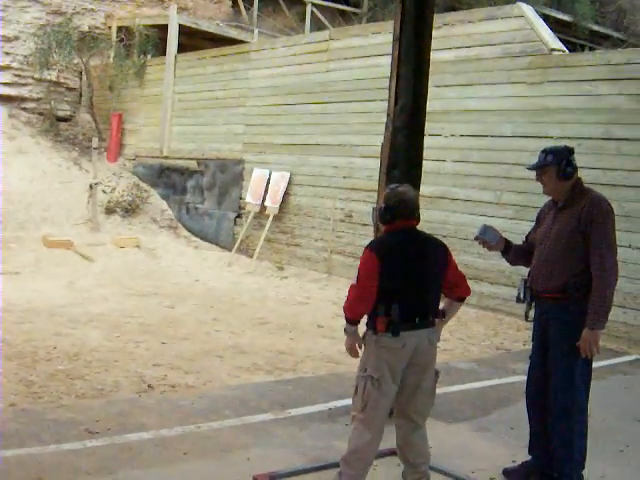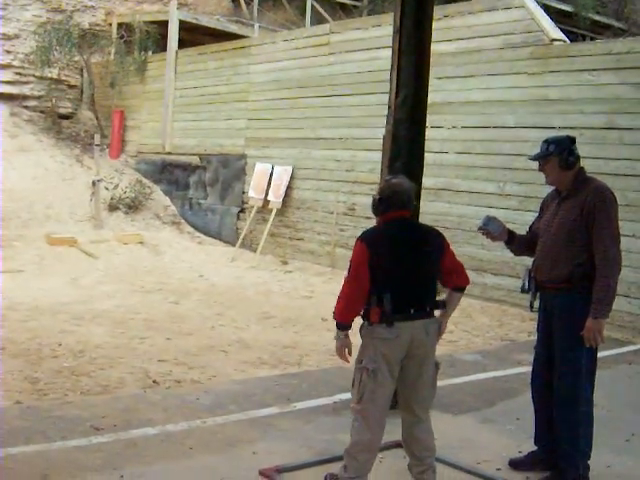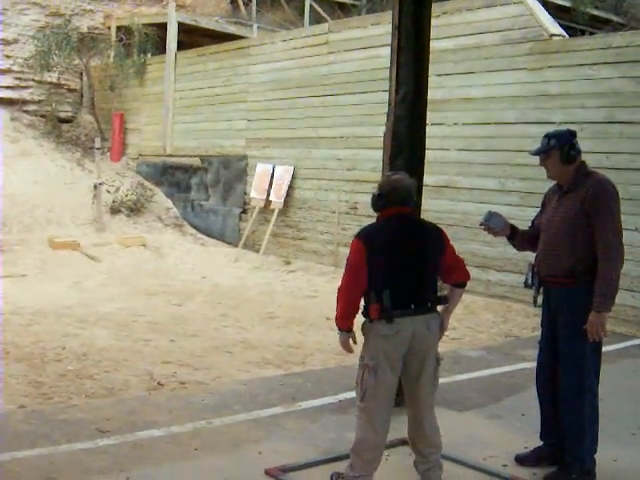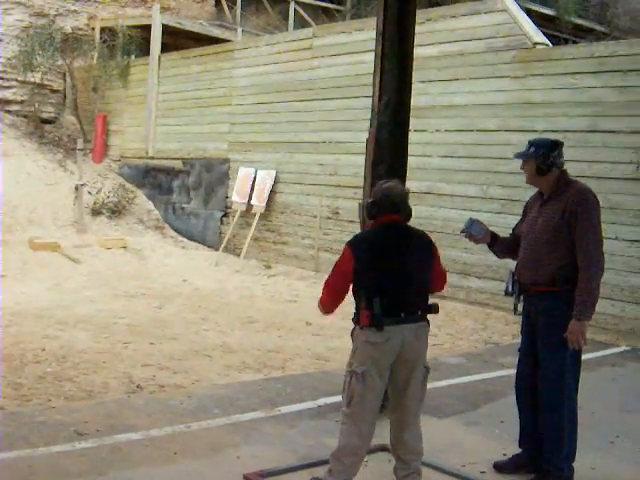
dt=0.3s
person 1, frame 1
left shoulder: (594, 207)
right shoulder: (549, 209)
left elbow: (604, 270)
right elbow: (530, 255)
left wrist: (594, 324)
right wrist: (504, 247)
left hip: (572, 312)
right hip: (544, 309)
left knee: (567, 396)
right knee: (537, 391)
person 1, frame 2
left shoulder: (597, 196)
right shoulder: (552, 199)
left elbow: (608, 261)
right elbow: (534, 244)
left wrist: (598, 314)
right wrist: (507, 237)
left hip: (577, 302)
right hip: (549, 300)
left knee: (573, 387)
right knee: (543, 382)
right ankle: (548, 451)
person 1, frame 3
left shoulder: (598, 189)
right shoulder: (554, 193)
left elbow: (610, 254)
right elbow: (536, 239)
left wrist: (600, 307)
right wrist: (510, 232)
left hip: (580, 296)
right hip: (553, 294)
left knee: (577, 381)
right knee: (548, 376)
right ankle: (554, 446)
person 1, frame 4
left shoulder: (579, 198)
right shoulder: (536, 201)
left elbow: (591, 262)
right elbow: (517, 247)
left wrist: (581, 316)
right wrist: (490, 240)
left hip: (560, 304)
right hip: (532, 302)
left knee: (556, 388)
right knee: (527, 383)
person 2, frame 1
left shoulder: (378, 249)
right shoulder: (437, 248)
left elbow: (360, 297)
right elbow: (459, 291)
left wrist: (351, 329)
right wrist: (437, 322)
left hip: (388, 339)
right hip: (425, 338)
left knee: (368, 416)
right knee: (414, 415)
person 2, frame 2
left shoulder: (370, 240)
right shoulder: (433, 238)
left elbow: (353, 291)
right elbow: (458, 281)
left wrist: (342, 331)
right wrist: (443, 318)
left hip: (384, 331)
right hip: (424, 328)
left knee: (369, 408)
right knee: (418, 406)
person 2, frame 3
left shoulder: (368, 237)
right shoulder: (432, 234)
left elbow: (351, 287)
right elbow: (459, 276)
left wrist: (344, 327)
right wrist: (445, 314)
left hip: (386, 327)
right hip: (426, 324)
left knee: (375, 405)
right knee: (422, 402)
person 2, frame 4
left shoulder: (361, 244)
right shoulder: (423, 242)
left elbow: (335, 286)
right elbow: (437, 283)
left wrist: (325, 304)
left hip: (376, 334)
right hip: (415, 331)
left knee: (359, 411)
right knee: (407, 409)
